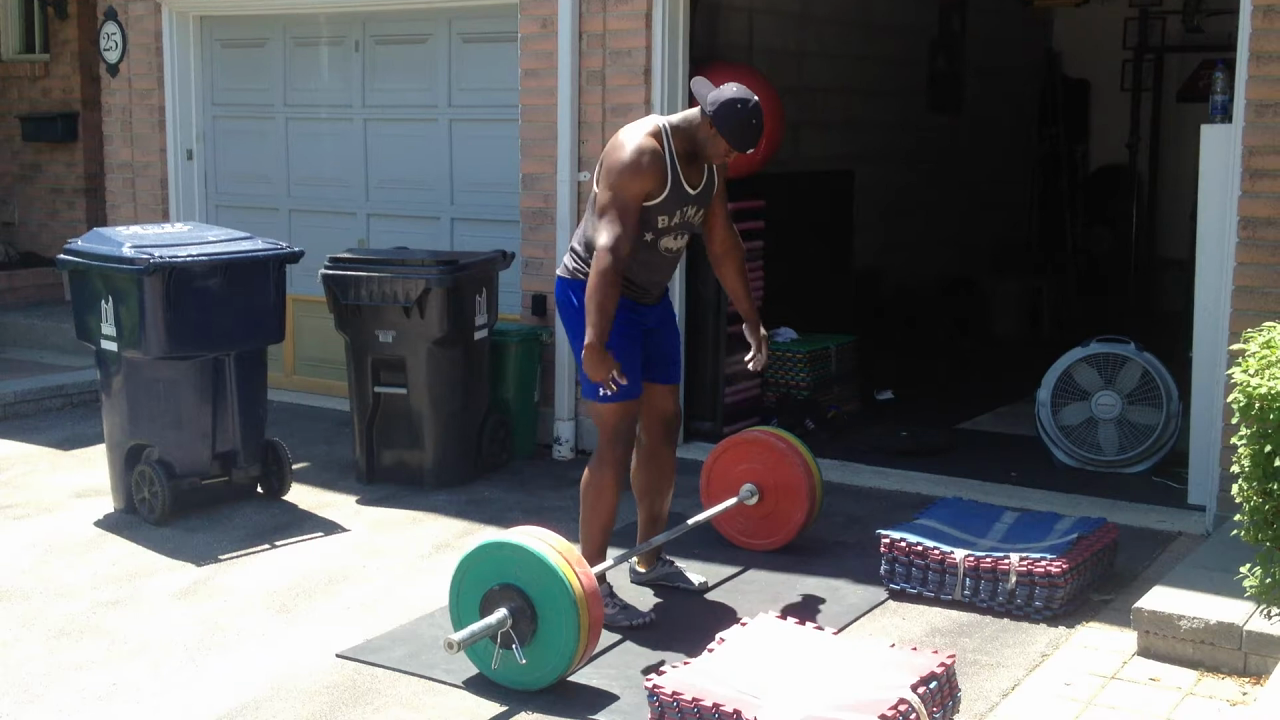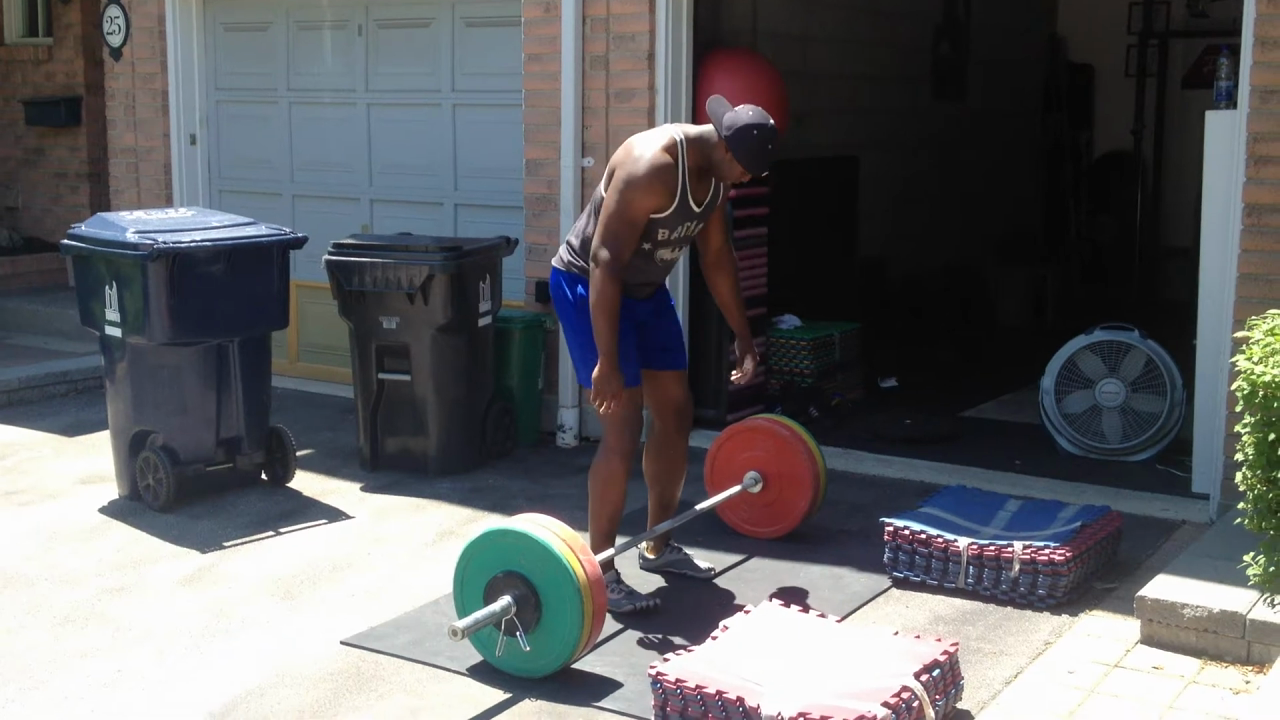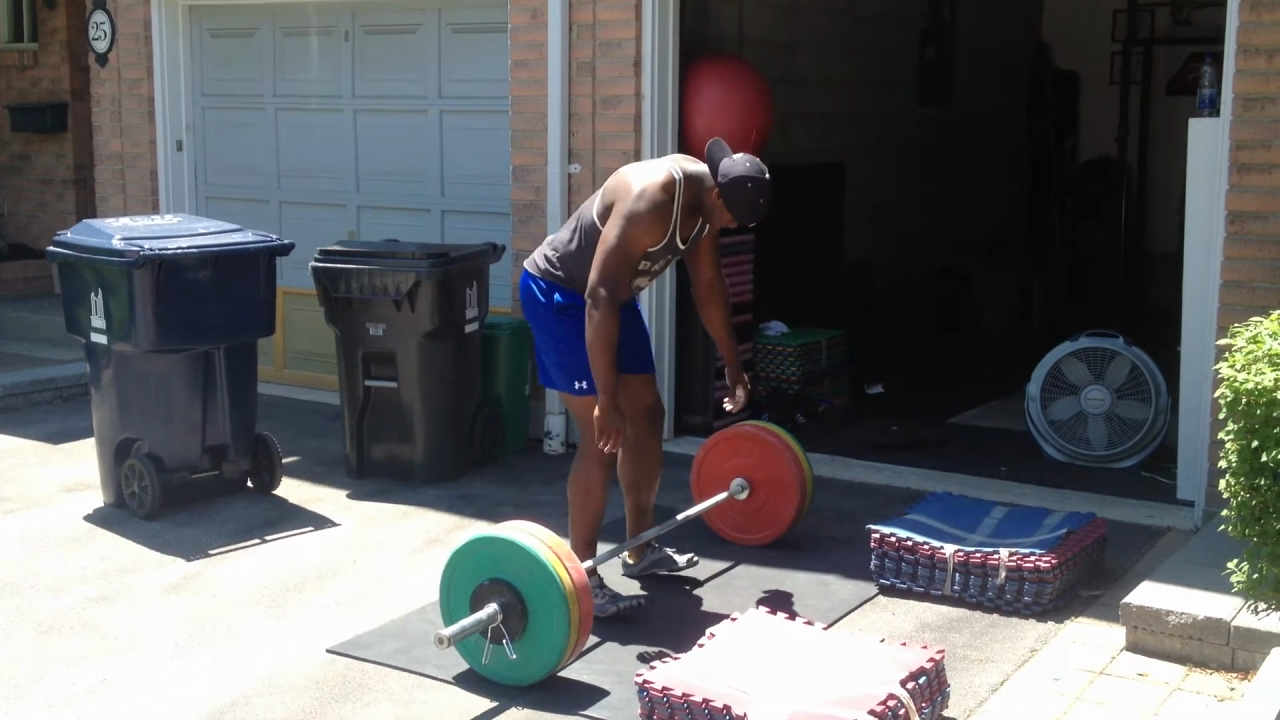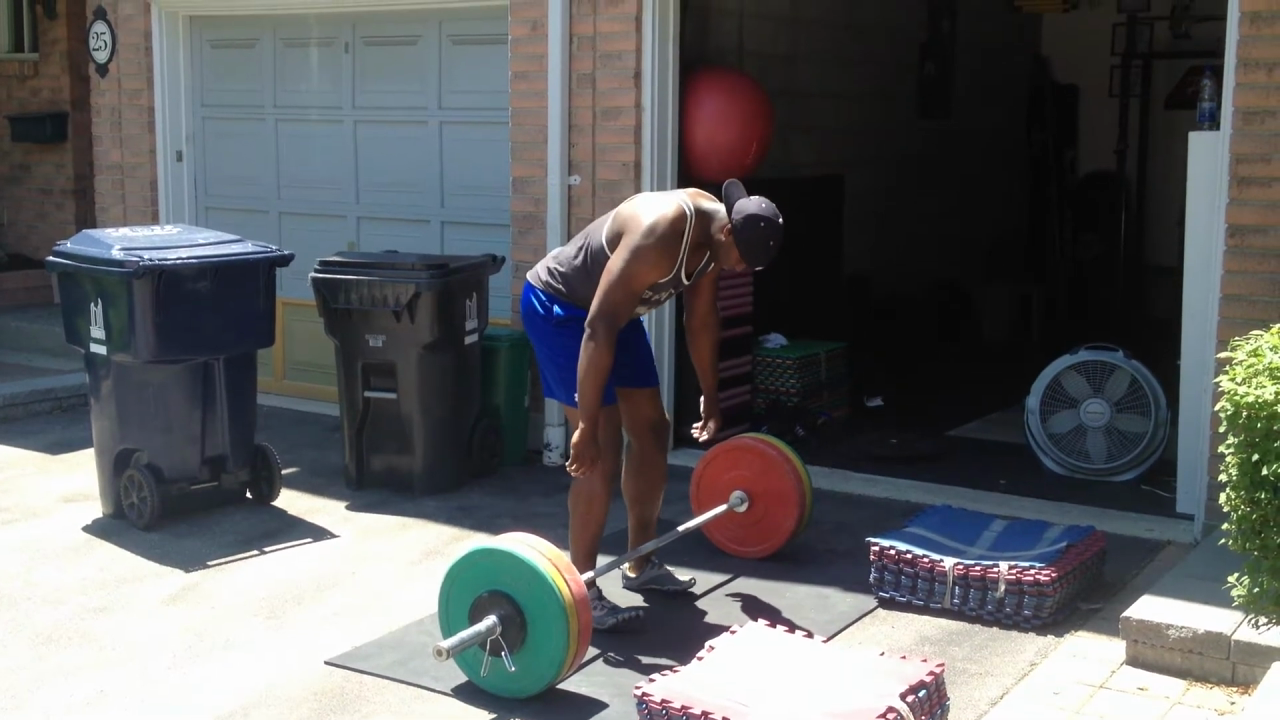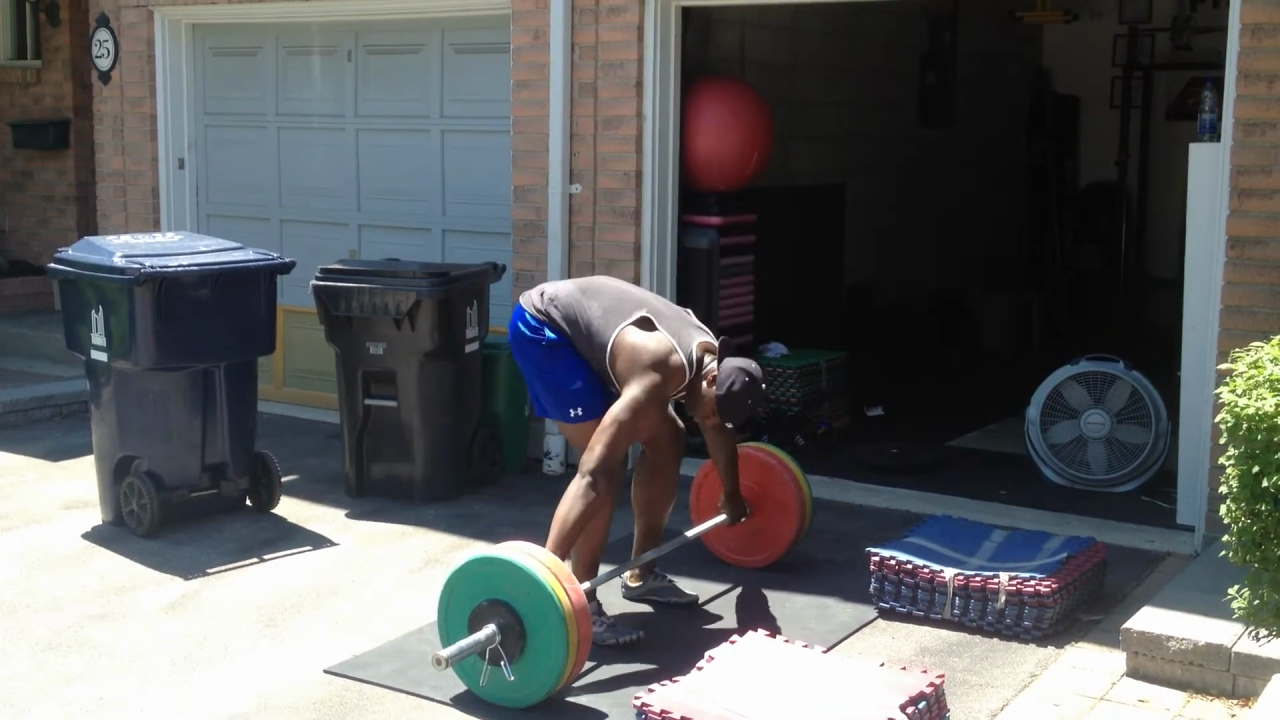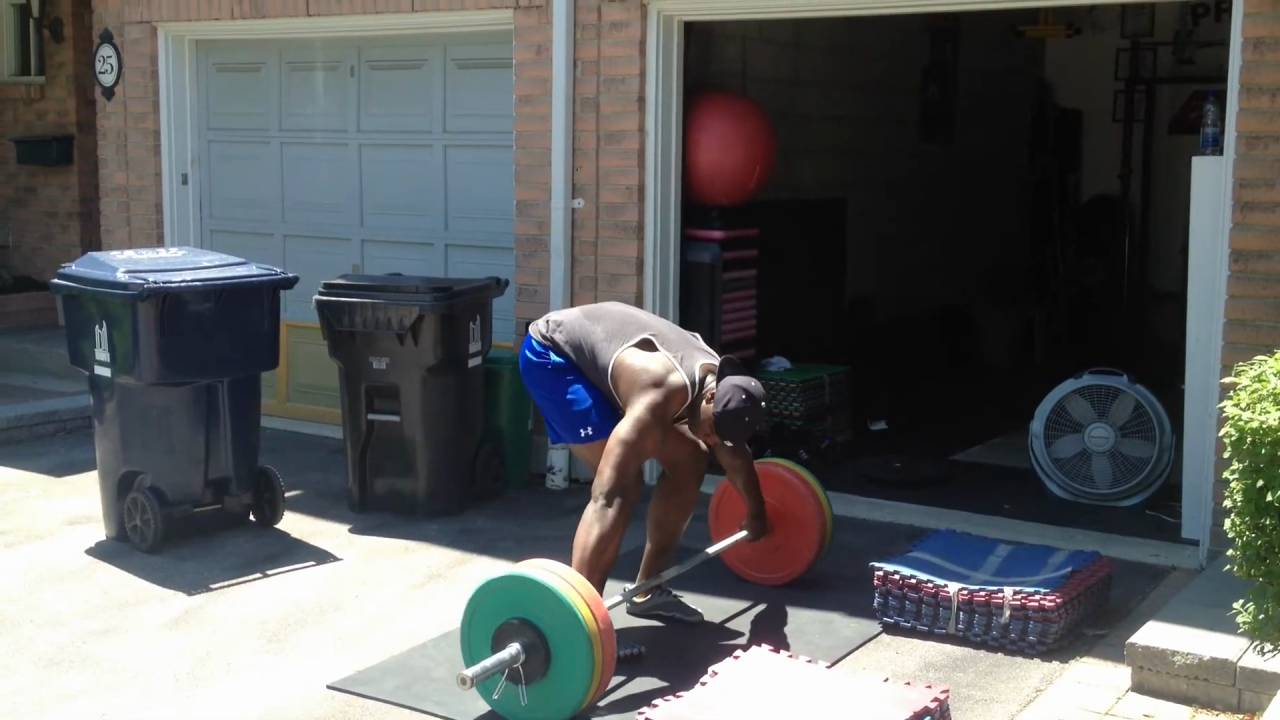
dt=0.7s
person 1, frame 1
left shoulder: (710, 163)
right shoulder: (638, 152)
left elbow: (722, 243)
right elbow: (607, 249)
left wrist: (751, 319)
right wrist: (594, 341)
left hip: (651, 297)
right hip: (595, 292)
left knee: (664, 426)
right knee: (618, 439)
left ankle: (649, 558)
right ankle: (591, 583)
person 1, frame 2
left shoulder: (716, 171)
right shoulder: (652, 166)
left elbow: (716, 256)
right elbow: (604, 263)
left wrist: (743, 336)
right wrist: (606, 363)
left hip: (646, 289)
right hip: (588, 286)
left knee: (676, 413)
right knee: (624, 427)
left ankle: (658, 547)
right ankle: (600, 571)
person 1, frame 3
left shoulder: (704, 200)
right shoulder: (647, 201)
left elbow: (708, 285)
right elbow: (598, 298)
left wrist: (733, 364)
right wrist: (605, 400)
left hip: (613, 294)
right hip: (559, 292)
left knee: (647, 417)
right knee: (604, 436)
left ankle: (640, 549)
right ankle: (582, 579)
person 1, frame 4
left shoulder: (712, 234)
right shoulder: (658, 233)
left elbow: (702, 318)
right elbow: (598, 329)
left wrist: (710, 396)
right wrist: (585, 426)
left hip: (616, 310)
right hip: (559, 307)
left knee: (652, 432)
right knee: (604, 451)
left ankle: (640, 565)
right ankle: (582, 593)
person 1, frame 5
left shoulder: (714, 358)
right shoulder: (656, 381)
left elbow: (719, 433)
right elbow: (593, 475)
left wrist: (732, 497)
left hip: (585, 326)
right hip: (543, 326)
left knee: (668, 439)
right knee: (606, 467)
left ankle: (641, 575)
person 1, frame 6
left shoulder: (723, 387)
right shoulder: (661, 396)
left elbow: (737, 457)
right elbow: (607, 496)
left wrist: (756, 515)
left hip: (595, 352)
right hip: (553, 353)
left knee: (689, 463)
right knee: (623, 482)
left ankle: (648, 590)
